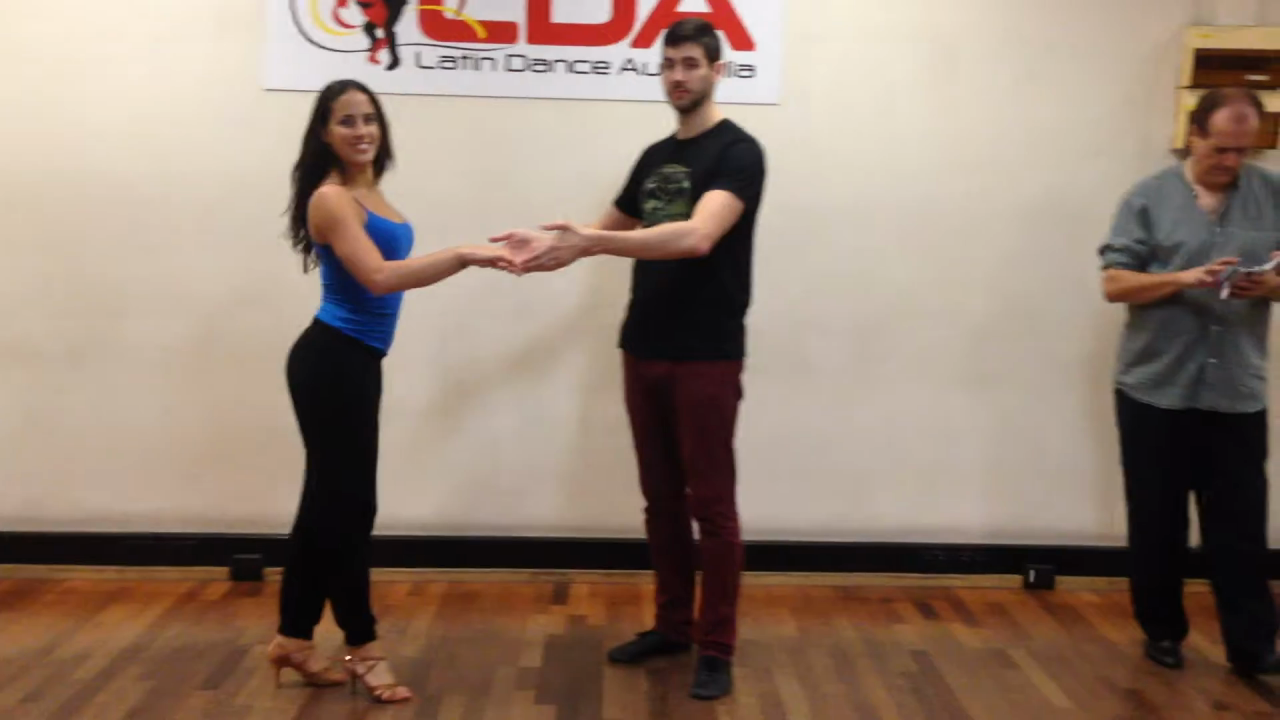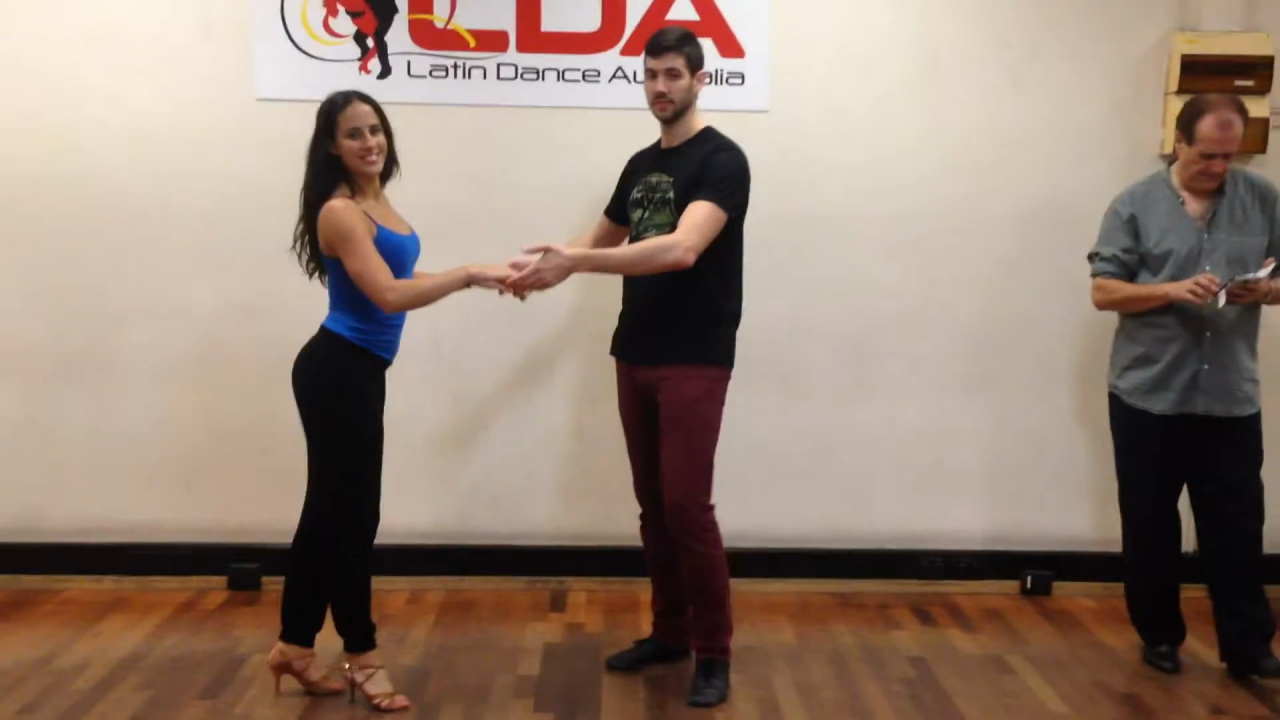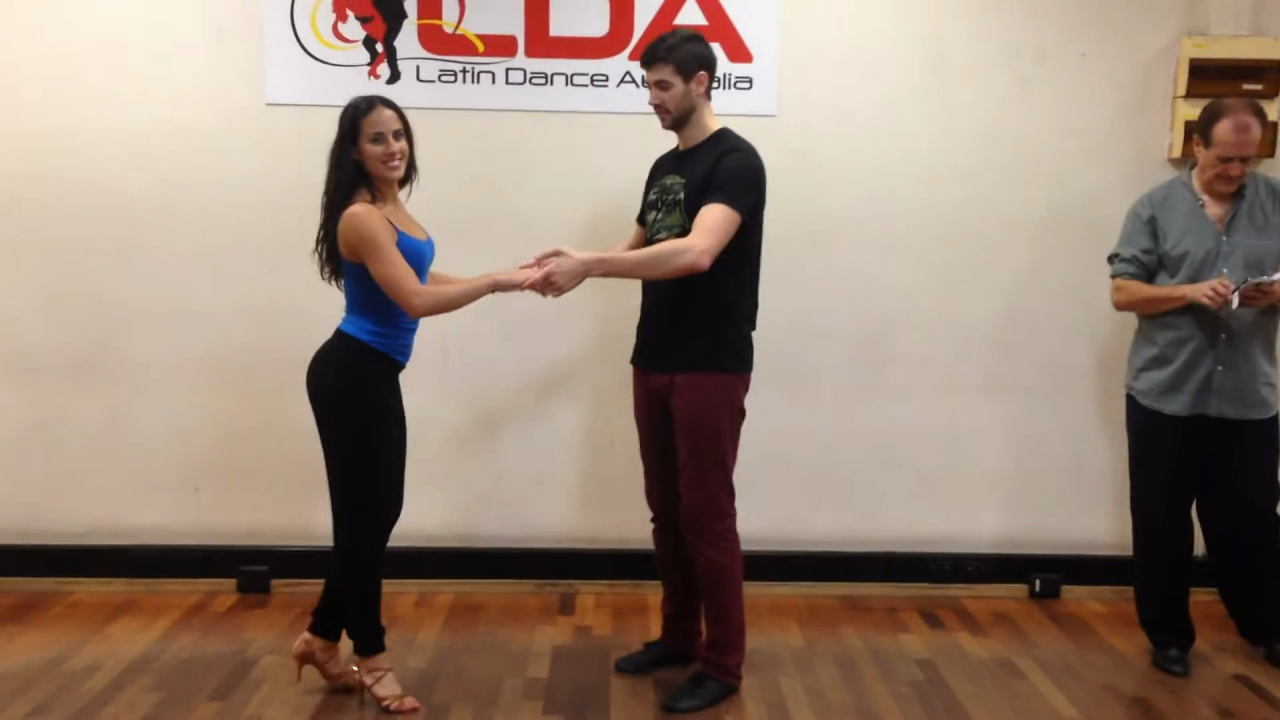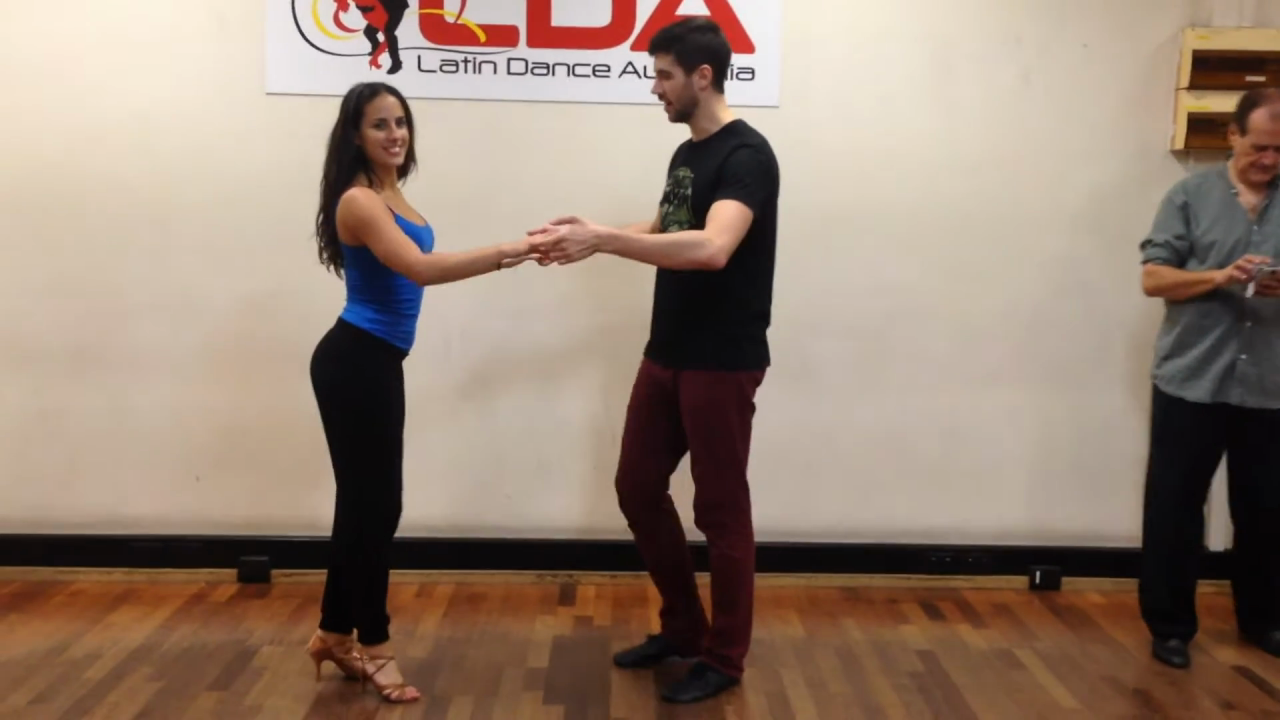
dt=0.3s
person 1, frame 1
left shoulder: (737, 152)
right shoulder: (656, 156)
left elbow: (697, 237)
right elbow: (614, 229)
left wrist: (587, 243)
right wrist: (552, 241)
left hip: (706, 356)
right hip: (645, 350)
left knee: (711, 502)
right knee: (661, 497)
left ankle: (716, 647)
right ankle: (672, 625)
person 1, frame 2
left shoulder: (721, 160)
right shoulder: (640, 165)
left elbow: (683, 250)
right elbow: (604, 241)
left wrist: (575, 263)
right wrist: (554, 264)
left hip: (695, 359)
right hip: (636, 357)
left knee: (685, 501)
right knee: (653, 504)
left ankle: (713, 647)
right ankle: (669, 633)
person 1, frame 3
left shoulder: (734, 160)
right shoulder: (664, 167)
left elbow: (696, 254)
left wrist: (590, 265)
right wrist: (574, 265)
left hip: (711, 367)
right hip: (654, 363)
left knee: (705, 512)
right knee: (666, 510)
left ankle: (723, 663)
right ankle: (679, 636)
person 1, frame 4
left shoulder: (745, 155)
right shoulder: (686, 153)
left elbow: (712, 249)
left wrist: (602, 240)
right wrist: (590, 236)
left hip: (722, 363)
right hip: (666, 357)
left knee: (720, 511)
right knee: (638, 488)
left ankle: (724, 656)
right ankle: (681, 627)
person 2, frame 1
left shoulder: (370, 193)
right shoulder: (331, 198)
left elbow: (397, 273)
right elbow: (378, 277)
left wrist: (468, 259)
right wrist: (460, 254)
left hip: (353, 362)
right hip: (332, 363)
left knee: (328, 500)
right knee: (348, 504)
left ankle: (293, 638)
right ankle: (362, 646)
person 2, frame 2
left shoulder: (376, 201)
right shoulder: (340, 212)
left elbow: (400, 278)
right elbow: (388, 296)
left wrist: (475, 279)
right wrist: (468, 273)
left hip: (355, 371)
right hip: (338, 372)
left knee: (330, 509)
right knee: (351, 514)
left ankle: (294, 646)
right ankle: (362, 655)
person 2, frame 3
left shoulder: (391, 207)
right shoulder: (361, 216)
left elbow: (420, 280)
right elbow: (416, 300)
left wrist: (499, 279)
right wrist: (496, 281)
left hip: (372, 374)
right hip: (351, 375)
left knee: (374, 509)
right knee: (363, 513)
left ankle: (322, 637)
right ankle: (369, 656)
person 2, frame 4
left shoulder: (391, 196)
right shoulder: (360, 201)
left elbow: (425, 265)
right elbow: (421, 270)
left wrist: (504, 261)
right wrist: (506, 246)
left hip: (375, 362)
right hip: (355, 363)
left knee: (365, 500)
right knee: (374, 502)
left ankle: (335, 634)
right ankle: (372, 646)
person 3, frame 1
right shoulder: (1148, 197)
right elbow: (1114, 284)
right wrist: (1183, 277)
right hip: (1154, 390)
right knee: (1156, 518)
right ankle: (1161, 630)
person 3, frame 2
right shoulder: (1135, 204)
right elbow: (1104, 291)
right wrist: (1172, 290)
left hip: (1232, 398)
right hip: (1148, 395)
right knee: (1149, 522)
right ankle: (1159, 635)
person 3, frame 3
right shoulder: (1155, 207)
right elbow: (1123, 292)
right wrist: (1190, 292)
right hip: (1165, 397)
right knee: (1161, 524)
right ankle: (1168, 637)
person 3, frame 4
right shoulder: (1191, 195)
right elbow: (1152, 278)
right wrist: (1218, 277)
right hip: (1189, 384)
right knee: (1174, 509)
right ankle: (1170, 626)
